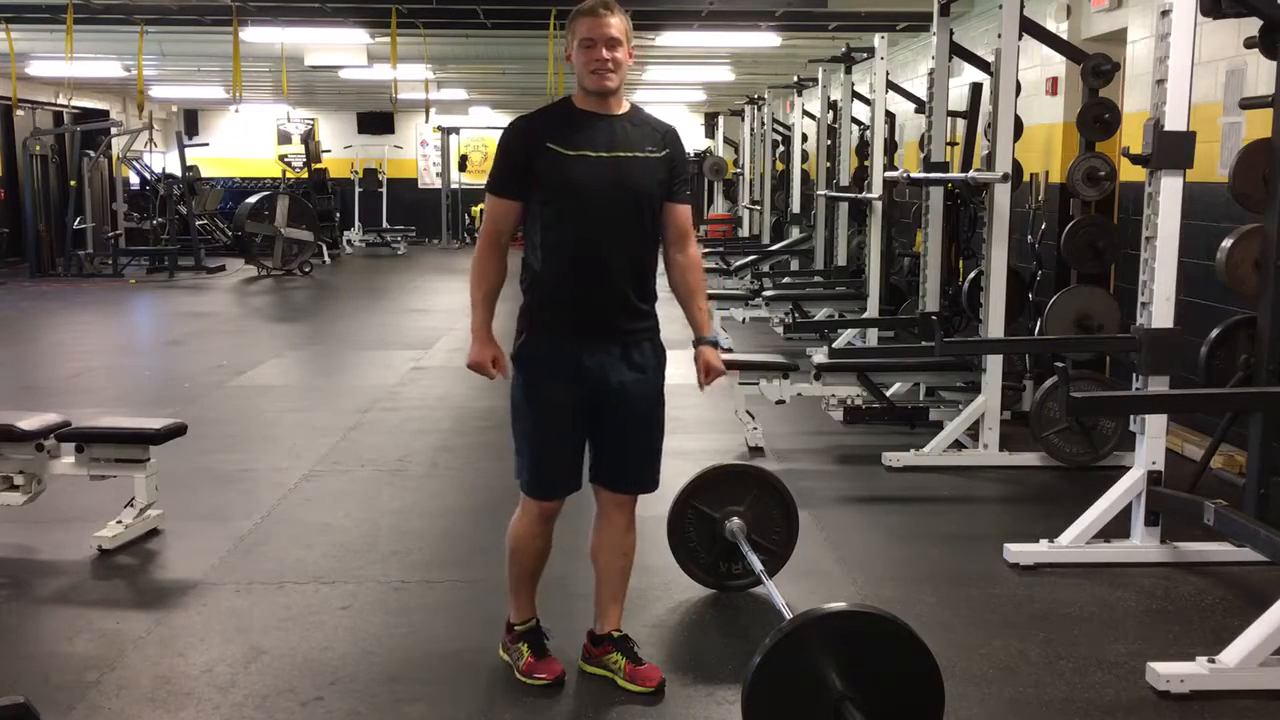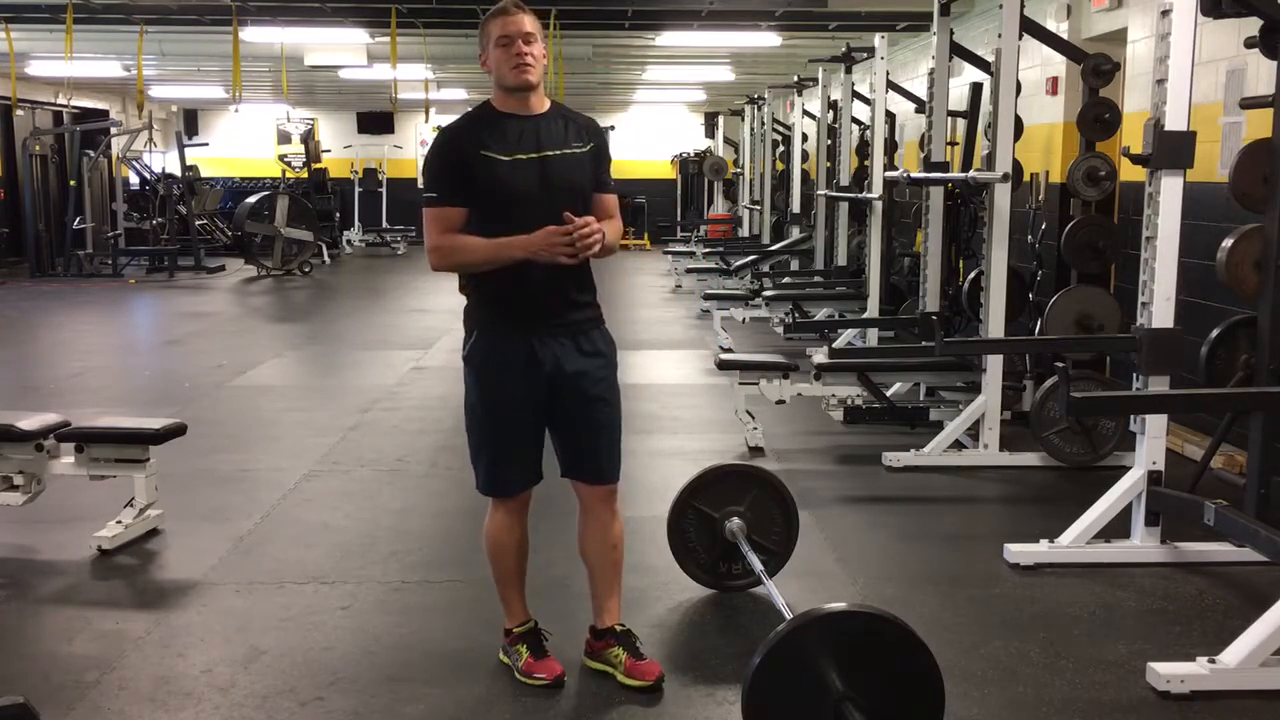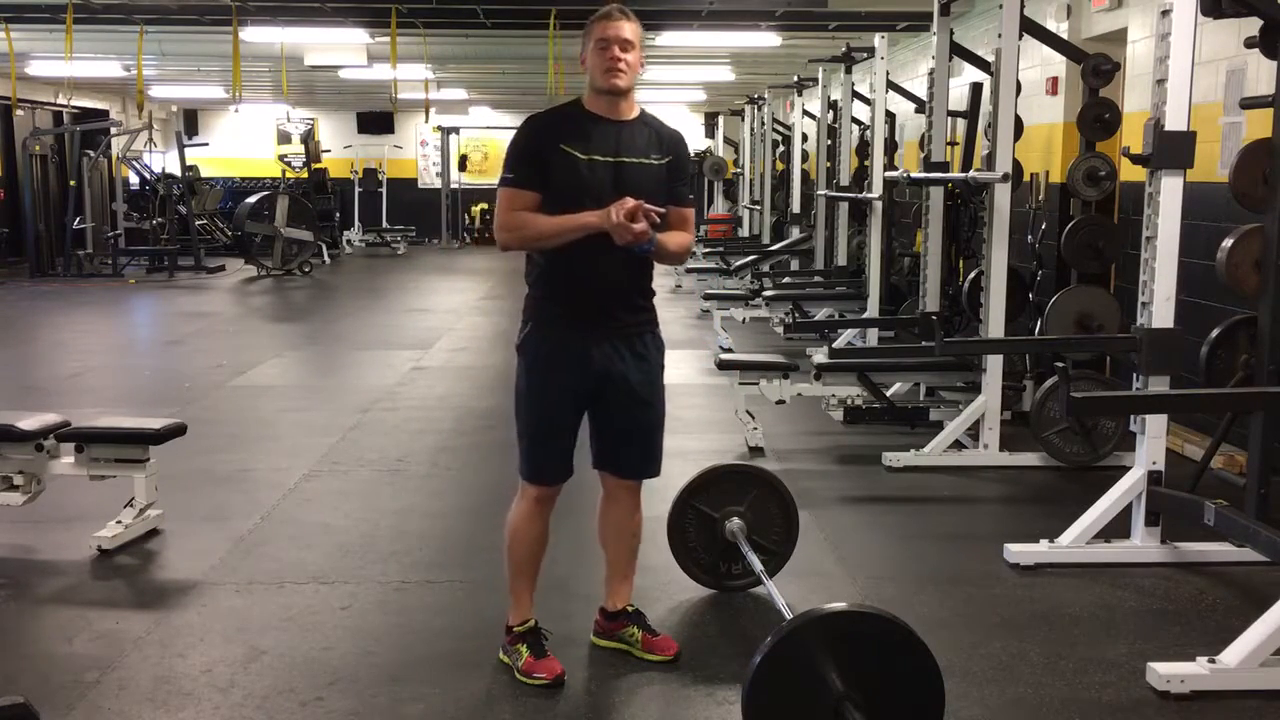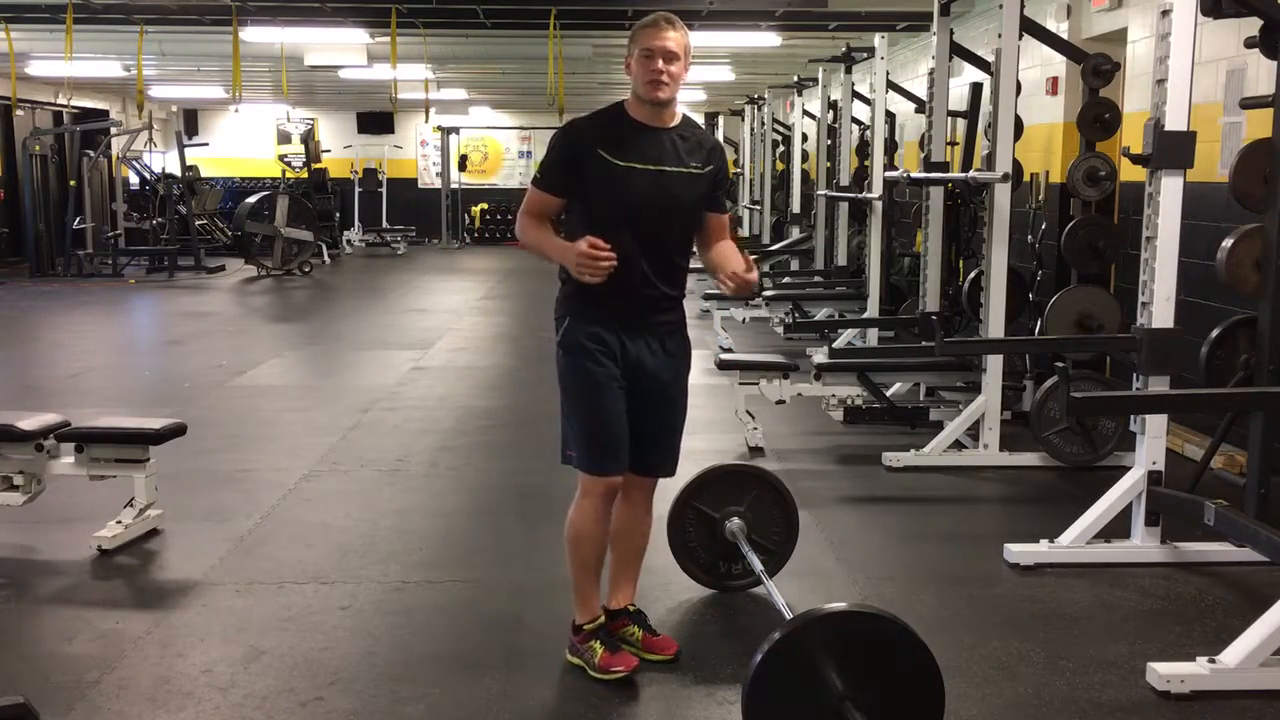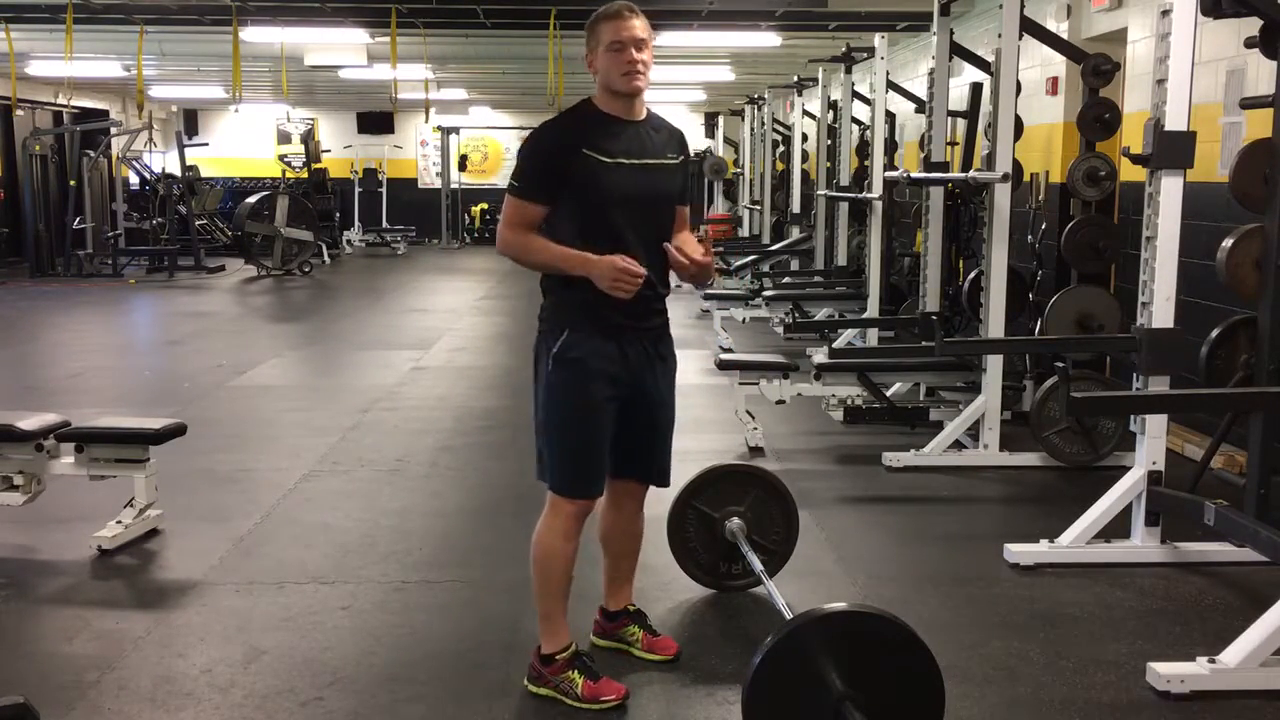
dt=1s
person 1, frame 1
left shoulder: (661, 141)
right shoulder: (532, 135)
left elbow: (680, 247)
right elbow: (493, 239)
left wrist: (704, 335)
right wrist: (482, 331)
left hip: (634, 350)
right hip: (550, 349)
left knee: (620, 499)
right knee: (543, 500)
left ankle: (606, 640)
right ankle: (520, 628)
person 1, frame 2
left shoulder: (584, 133)
right shoulder: (460, 142)
left elbow: (612, 220)
right elbow: (440, 249)
left wrist: (599, 234)
right wrist: (527, 245)
left hip: (582, 335)
right hip: (502, 342)
left knee: (600, 490)
right knee: (511, 497)
left ankle: (607, 634)
right ankle: (519, 633)
person 1, frame 3
left shoulder: (667, 144)
right shoulder: (543, 133)
left elbow: (683, 240)
right elbow: (507, 229)
left wrist: (645, 240)
right wrist: (597, 218)
left hip: (633, 336)
right hip: (556, 333)
left knee: (624, 481)
right knee: (540, 486)
left ankle: (616, 613)
right ankle: (519, 629)
person 1, frame 4
left shoulder: (705, 151)
right shoulder: (584, 137)
left elbow: (714, 237)
right elbow: (528, 222)
left wrist: (734, 269)
right wrist: (564, 252)
left hip: (663, 333)
right hip: (592, 330)
left knee: (642, 481)
right knee: (601, 481)
left ankle: (620, 612)
right ankle: (585, 627)
person 1, frame 5
left shoulder: (671, 141)
right shoulder: (558, 139)
right elbow: (510, 236)
left wrist: (693, 259)
right wrist: (592, 267)
left hip: (648, 336)
right hip: (579, 338)
left knee: (631, 485)
right knee: (572, 497)
left ankle: (616, 614)
right ankle: (552, 655)
